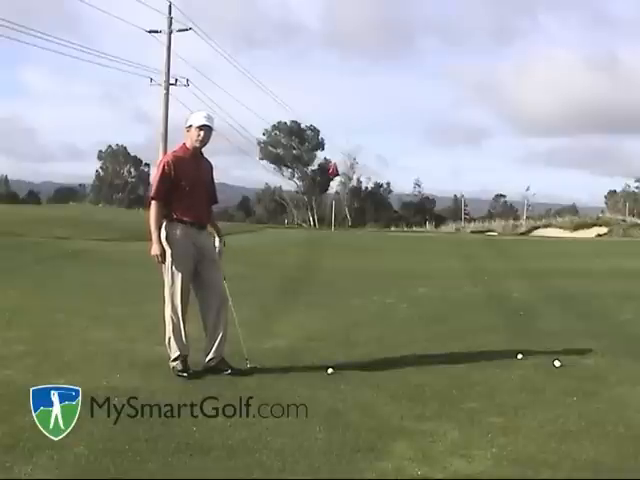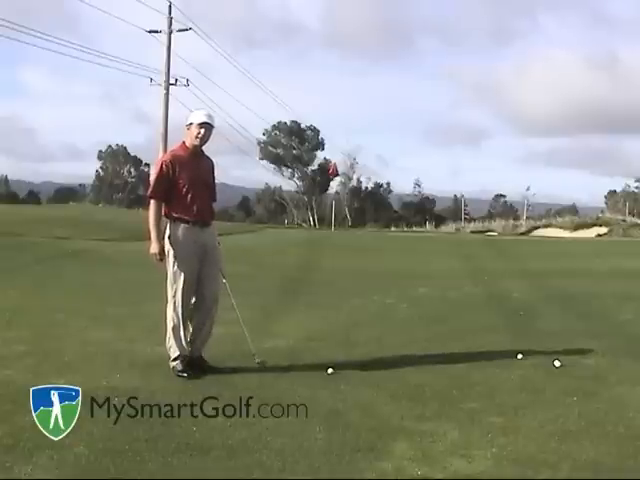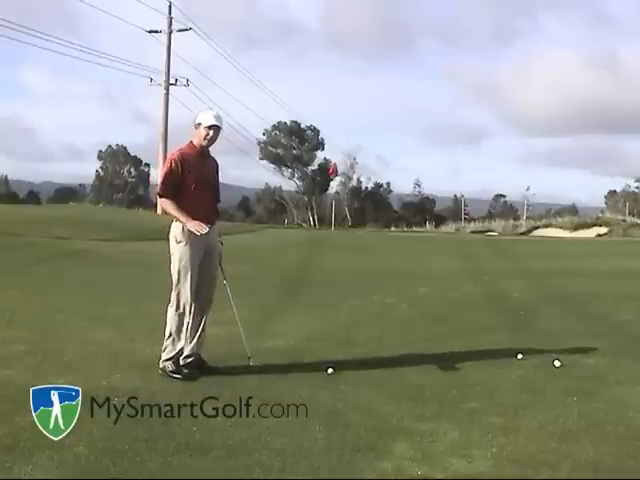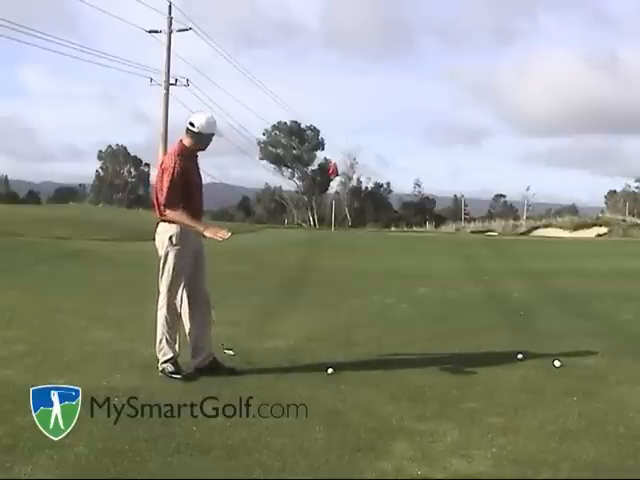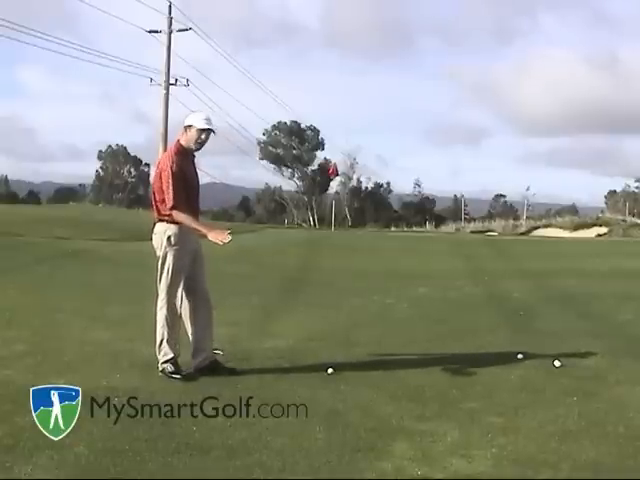
dt=1s
person 1, frame 1
left shoulder: (207, 165)
right shoulder: (171, 161)
right elbow: (156, 202)
left wrist: (218, 232)
right wrist: (156, 240)
left hip: (203, 236)
right hip: (178, 234)
left knee: (216, 296)
right knee: (177, 299)
left ankle: (214, 357)
right ankle: (178, 358)
person 1, frame 2
left shoulder: (208, 163)
right shoulder: (170, 160)
right elbow: (155, 201)
left wrist: (214, 235)
right wrist: (155, 239)
left hip: (207, 233)
right hip: (181, 233)
left knee: (209, 298)
right knee: (179, 298)
left ankle: (195, 353)
right ankle: (177, 356)
person 1, frame 3
left shoulder: (212, 163)
right shoulder: (178, 158)
right elbow: (164, 199)
left wrist: (217, 235)
right wrist: (189, 222)
left hip: (210, 233)
right hip: (186, 233)
left knee: (204, 298)
right knee: (182, 297)
left ankle: (191, 354)
right ankle: (170, 358)
person 1, frame 4
left shoulder: (189, 158)
right shoulder: (175, 162)
right elbow: (171, 210)
right wrist: (204, 228)
left hip: (190, 235)
right hip: (175, 235)
left knee: (199, 298)
right knee: (171, 298)
left ankle: (203, 359)
right ankle: (167, 359)
person 1, frame 5
left shoulder: (188, 159)
right shoulder: (171, 161)
right elbow: (177, 210)
right wrist: (208, 231)
left hip: (189, 235)
right hip: (172, 234)
left knee: (200, 298)
right knee: (170, 299)
left ankle: (204, 358)
right ankle: (167, 360)
